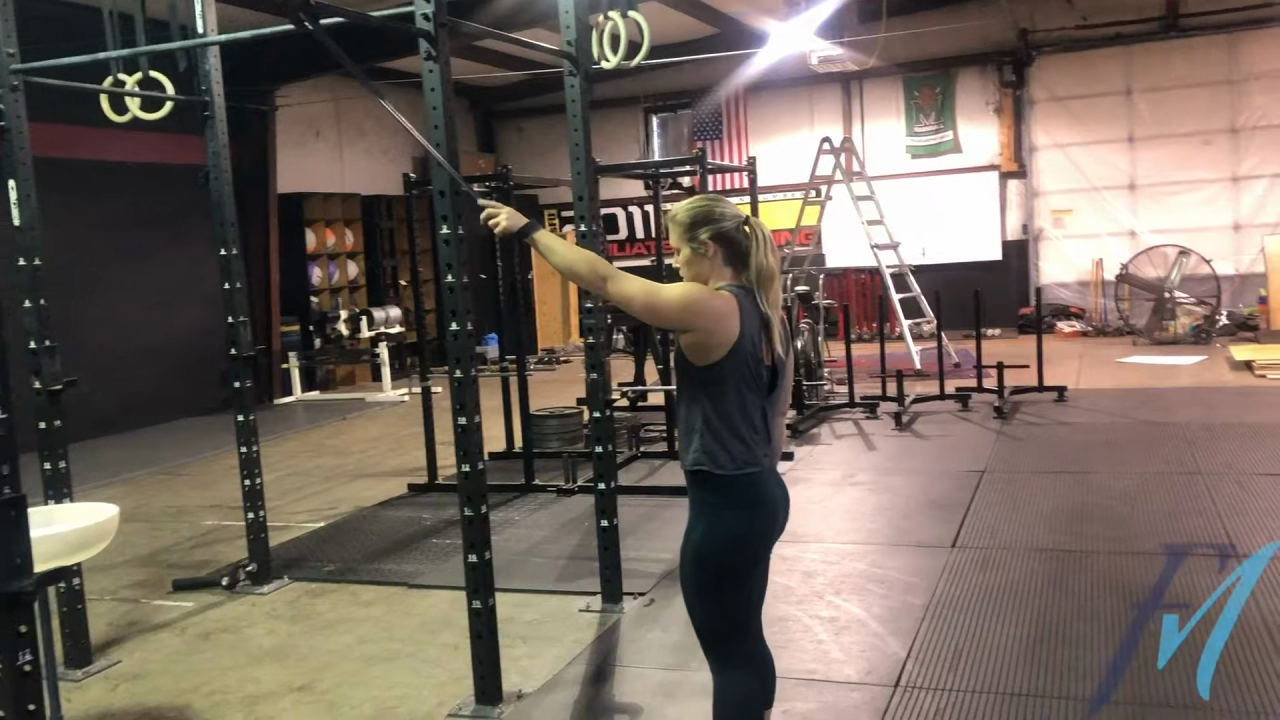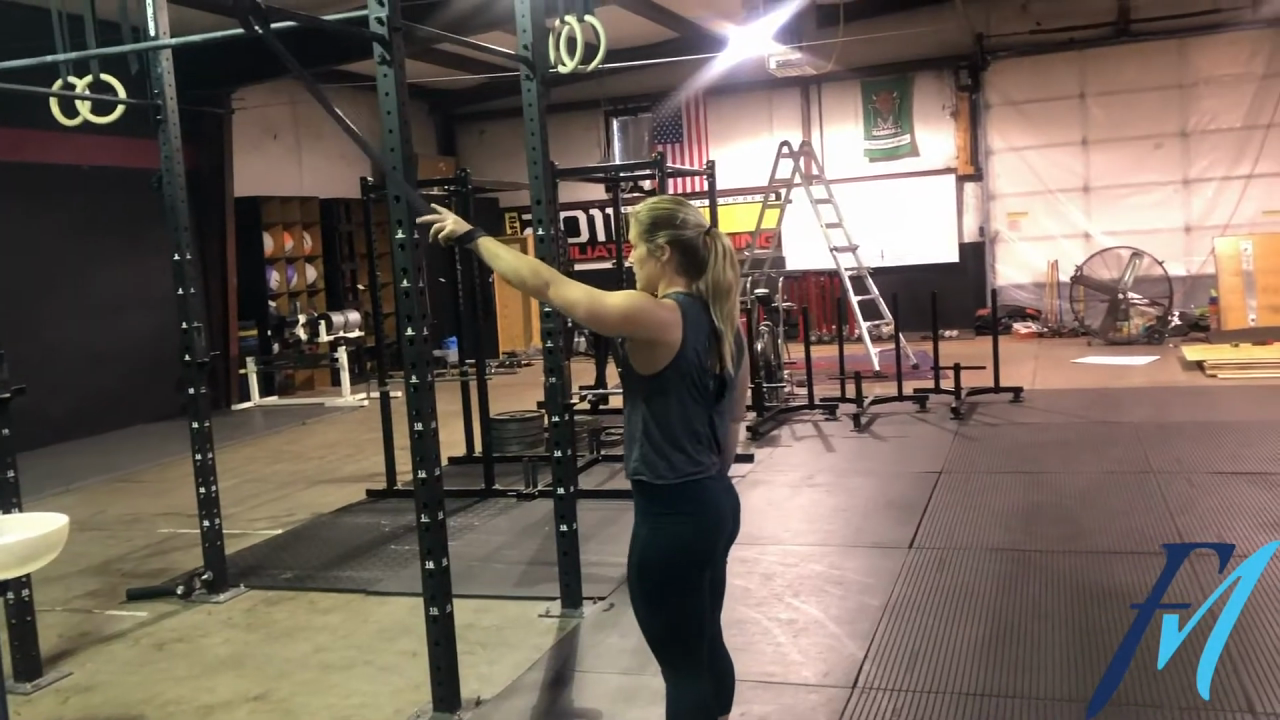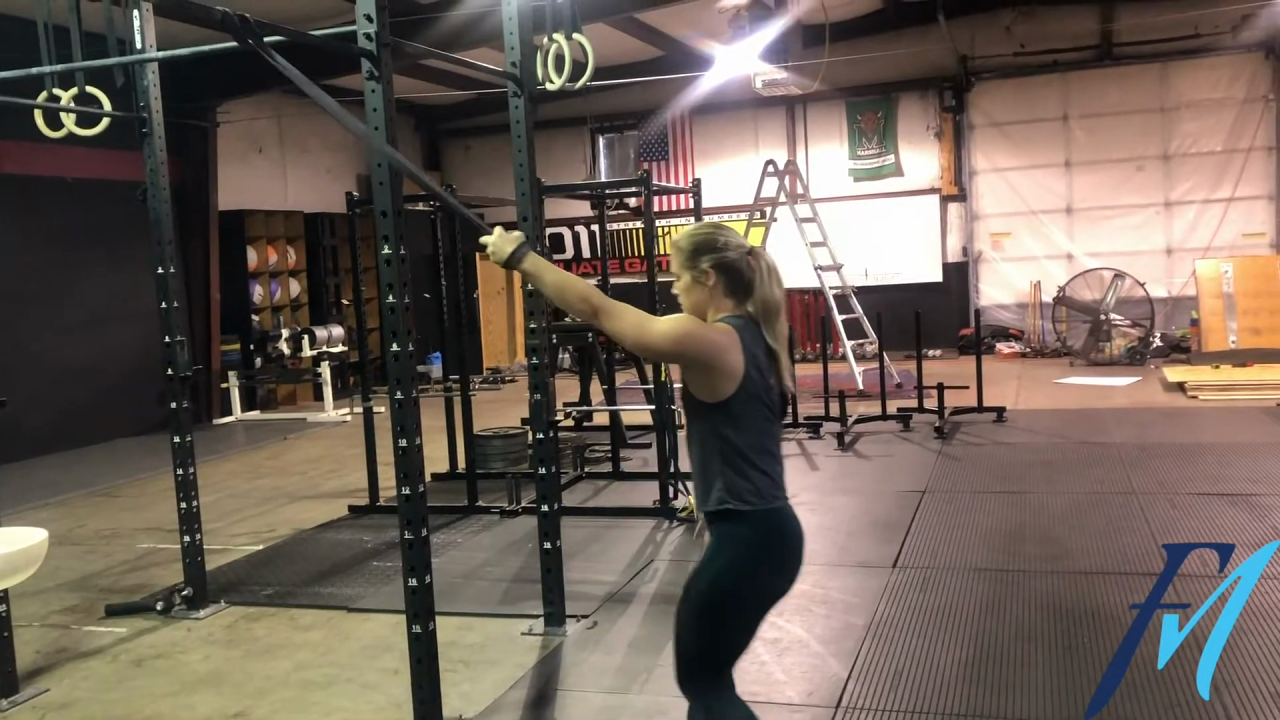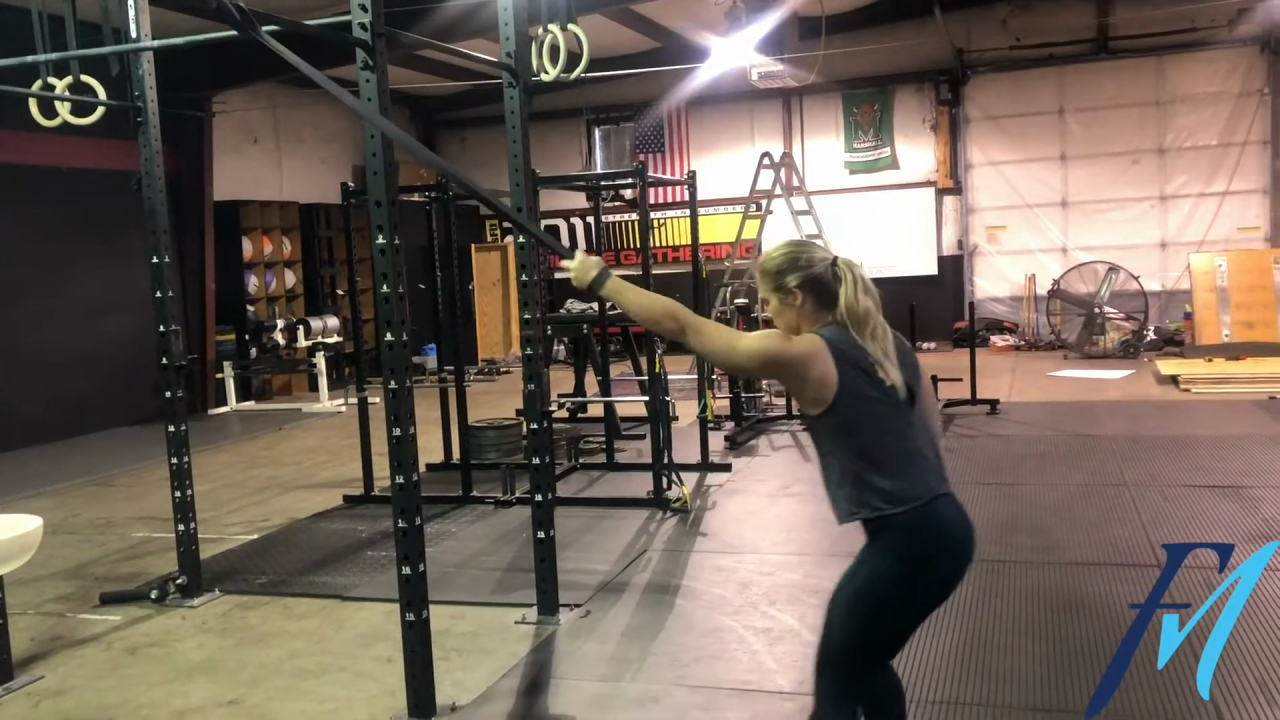
dt=0.7s
person 1, frame 1
left shoulder: (709, 308)
right shoulder: (763, 312)
left elbow: (603, 278)
left wrist: (528, 229)
left hip: (724, 505)
right hip: (761, 496)
left knee: (729, 657)
right knee: (744, 642)
person 1, frame 2
left shoulder: (654, 318)
right shoulder: (722, 321)
left elbow: (547, 284)
left wrist: (472, 236)
left hip: (671, 514)
right hip: (715, 504)
left knee: (682, 664)
right knee: (704, 646)
person 1, frame 3
left shoulder: (709, 342)
right shoulder: (759, 339)
left elbow: (597, 309)
left wrist: (519, 255)
left hip: (746, 540)
right hip: (768, 530)
right knee: (707, 671)
person 1, frame 4
left shoulder: (802, 356)
right shoulder: (884, 345)
left elbow: (683, 326)
right elbow: (928, 434)
left wrist: (599, 280)
left hip: (912, 541)
right hip: (934, 527)
left knee: (838, 677)
right knee: (860, 661)
